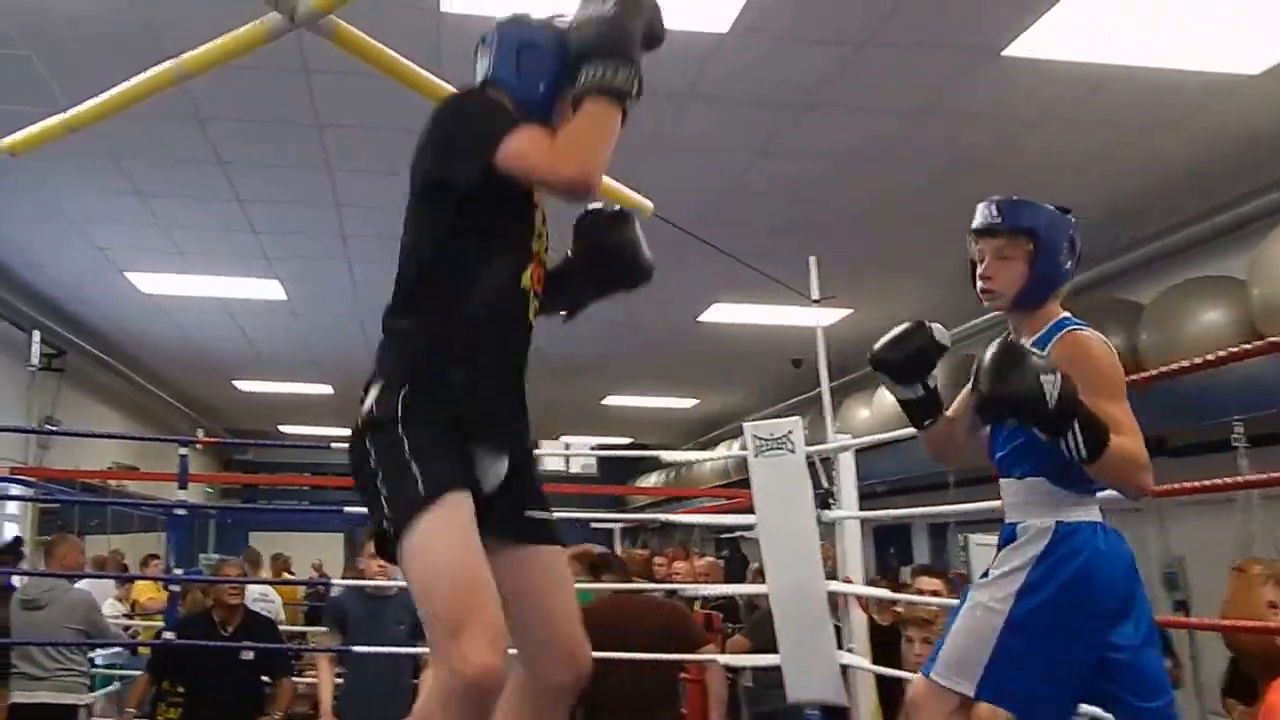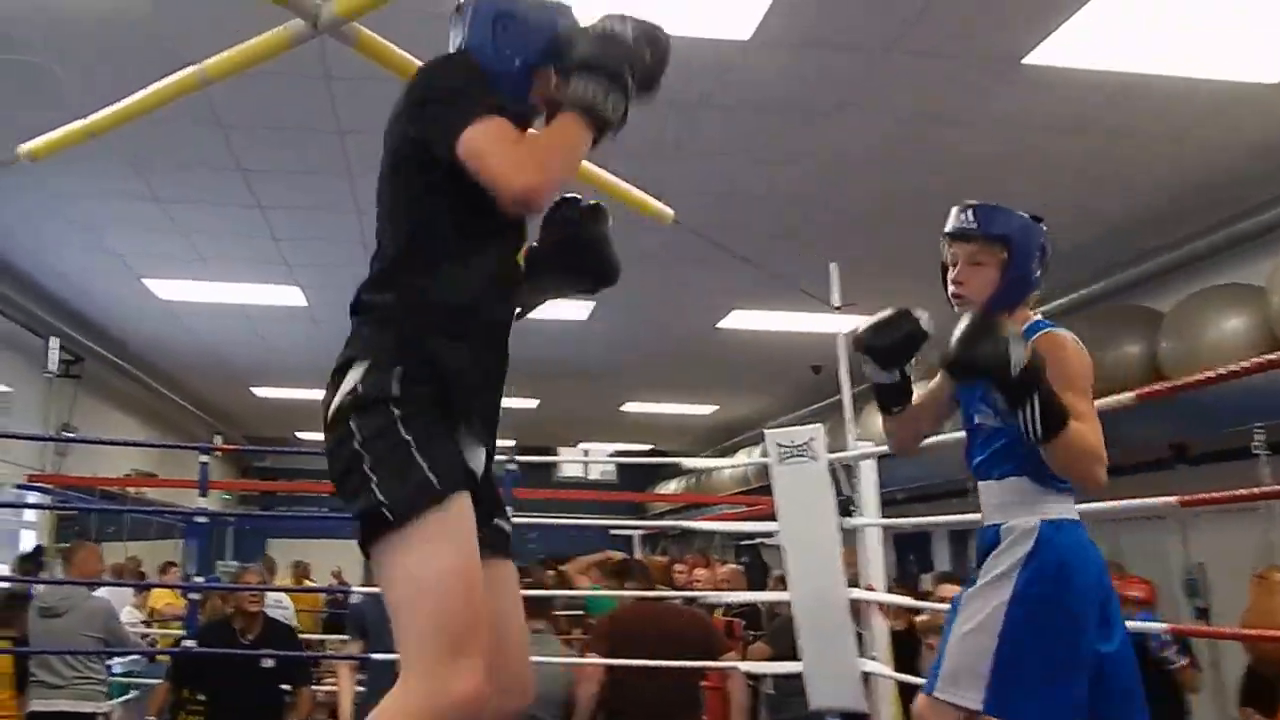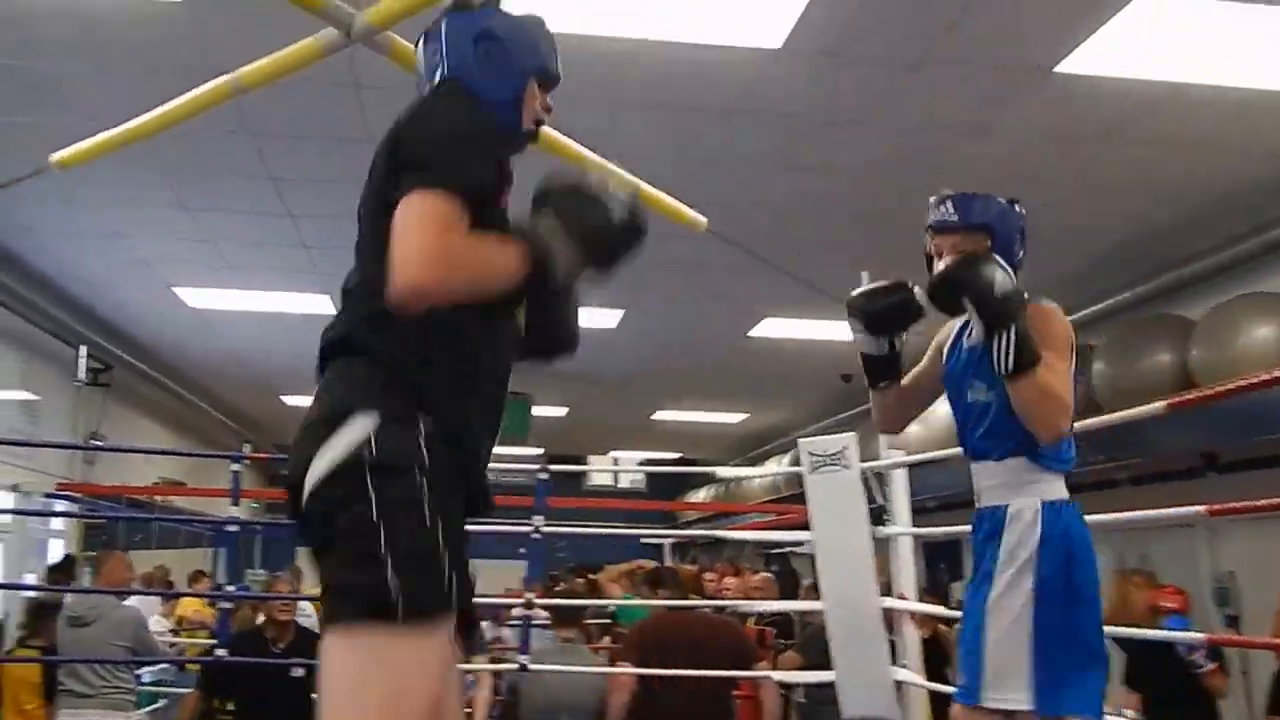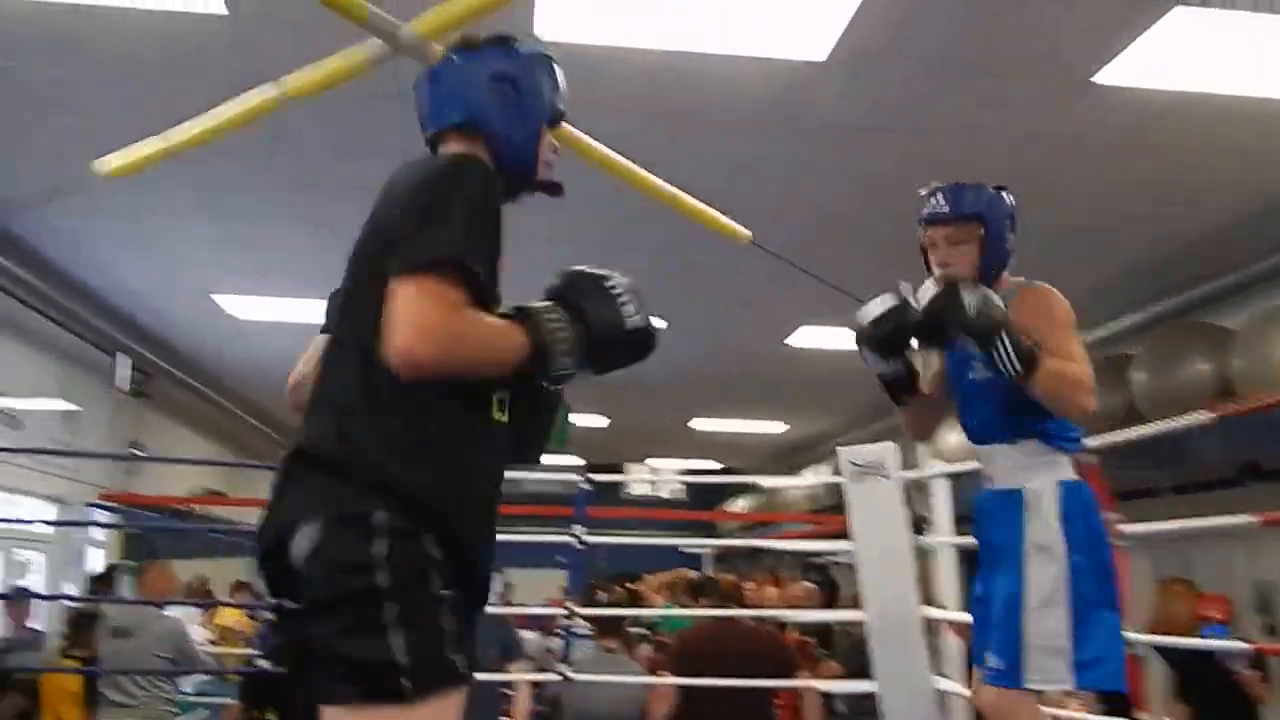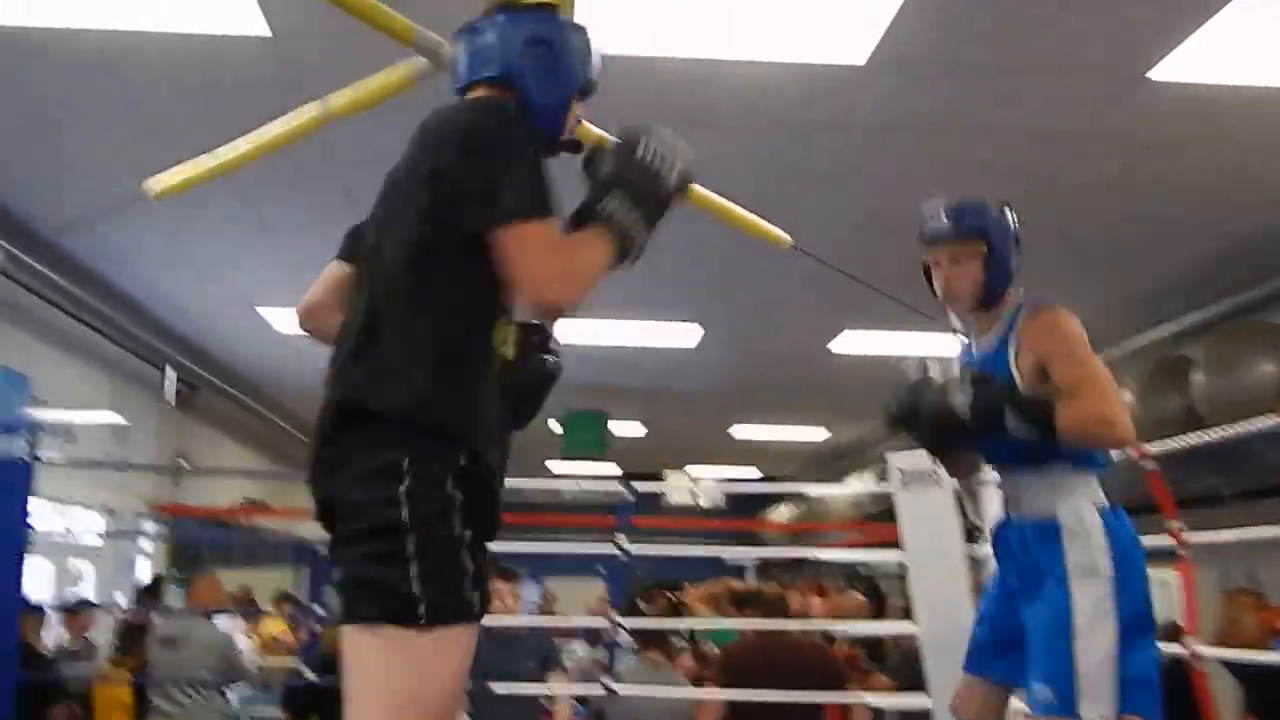
dt=0.1s
person 1, frame 1
left shoulder: (499, 166)
right shoulder: (468, 116)
right elbow: (574, 168)
left wrist: (586, 274)
right wrist: (608, 67)
left hip: (487, 433)
right hip: (415, 416)
left knee: (561, 662)
right knee: (474, 661)
person 1, frame 2
left shoulder: (481, 155)
right shoulder: (452, 83)
right elbow: (527, 182)
left wrist: (556, 263)
right wrist: (593, 91)
left hip: (455, 419)
right hip: (401, 399)
person 1, frame 3
right shoulder: (455, 128)
right elbow: (421, 274)
left wrist: (516, 318)
right wrist: (553, 241)
left hip: (403, 457)
right hip: (386, 455)
person 1, frame 4
left shoulder: (417, 198)
right shoulder: (458, 179)
left elbow: (309, 384)
right elbow: (417, 340)
right wrist: (555, 332)
right hip: (382, 530)
person 1, frame 5
left shoulder: (440, 147)
right shoulder: (491, 128)
right elbow: (547, 287)
right wrist: (621, 212)
left hip: (382, 452)
right hip: (412, 454)
person 2, frame 1
left shoulder: (1079, 349)
right shoulder: (1010, 350)
left elbow: (1138, 479)
right elbow: (947, 447)
left wrist: (1057, 409)
right wrist: (911, 382)
left hip: (1051, 548)
right hip: (1085, 552)
person 2, frame 2
left shoulder: (1053, 348)
right shoulder: (975, 351)
left elbow: (1091, 472)
right elbow: (903, 439)
left wrist: (1028, 388)
right wrist: (886, 372)
left hip: (1034, 549)
right hip: (1056, 551)
person 2, frame 3
left shoulder: (1039, 319)
right shoulder: (954, 335)
left elbow: (1051, 424)
right elbow: (891, 418)
left wrist: (1002, 321)
right wrist: (876, 341)
left hip: (1032, 526)
right hip: (1001, 524)
person 2, frame 4
left shoulder: (1035, 301)
right shoulder: (959, 325)
left elbow: (1081, 400)
right elbow: (922, 426)
left wrist: (993, 335)
right wrist: (889, 360)
left hip: (1044, 503)
right hip: (1001, 507)
person 2, frame 5
left shoulder: (1045, 328)
right shoulder: (971, 356)
left elbow: (1115, 426)
right elbow: (967, 467)
left wrist: (1004, 409)
right wrist: (937, 431)
left hip: (1075, 539)
right hip: (1023, 544)
